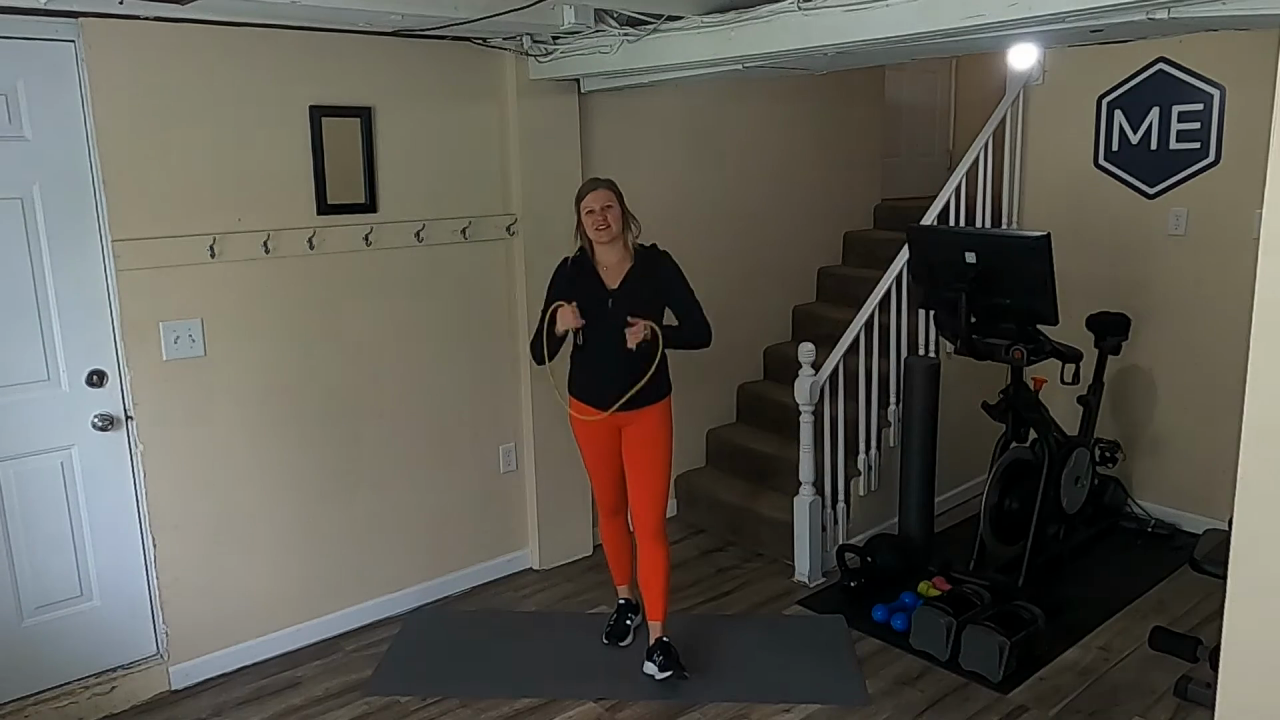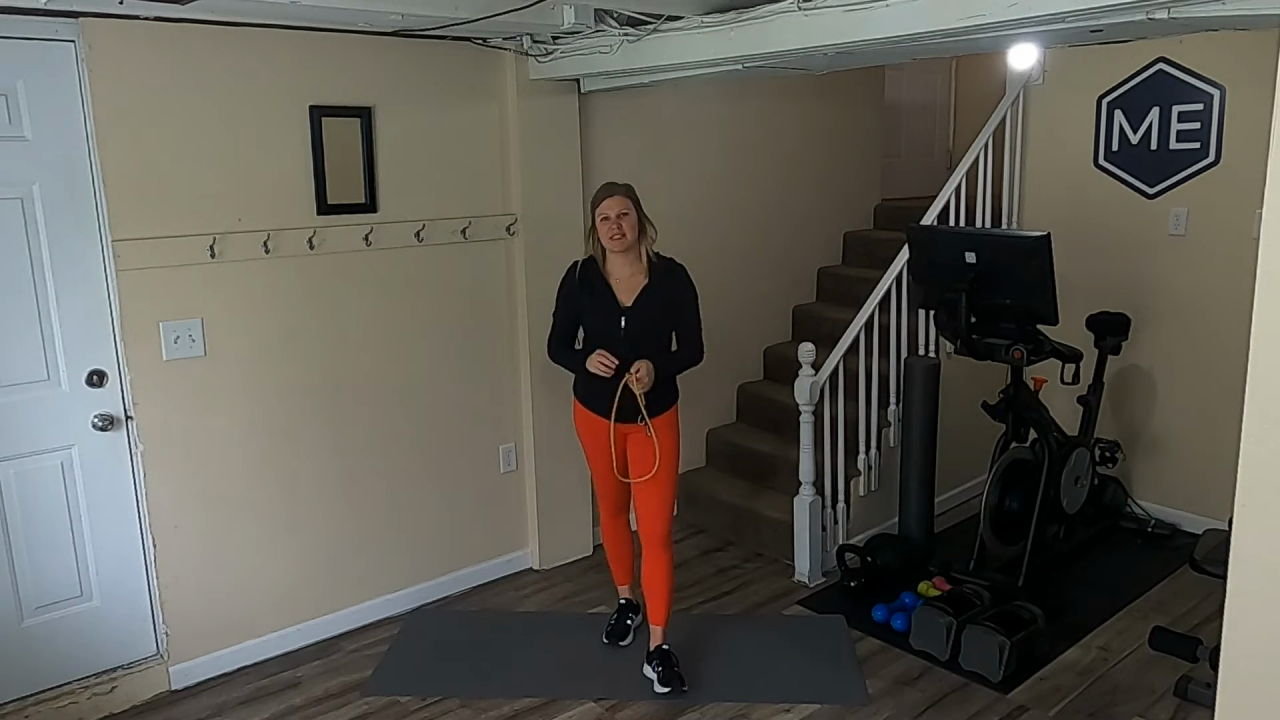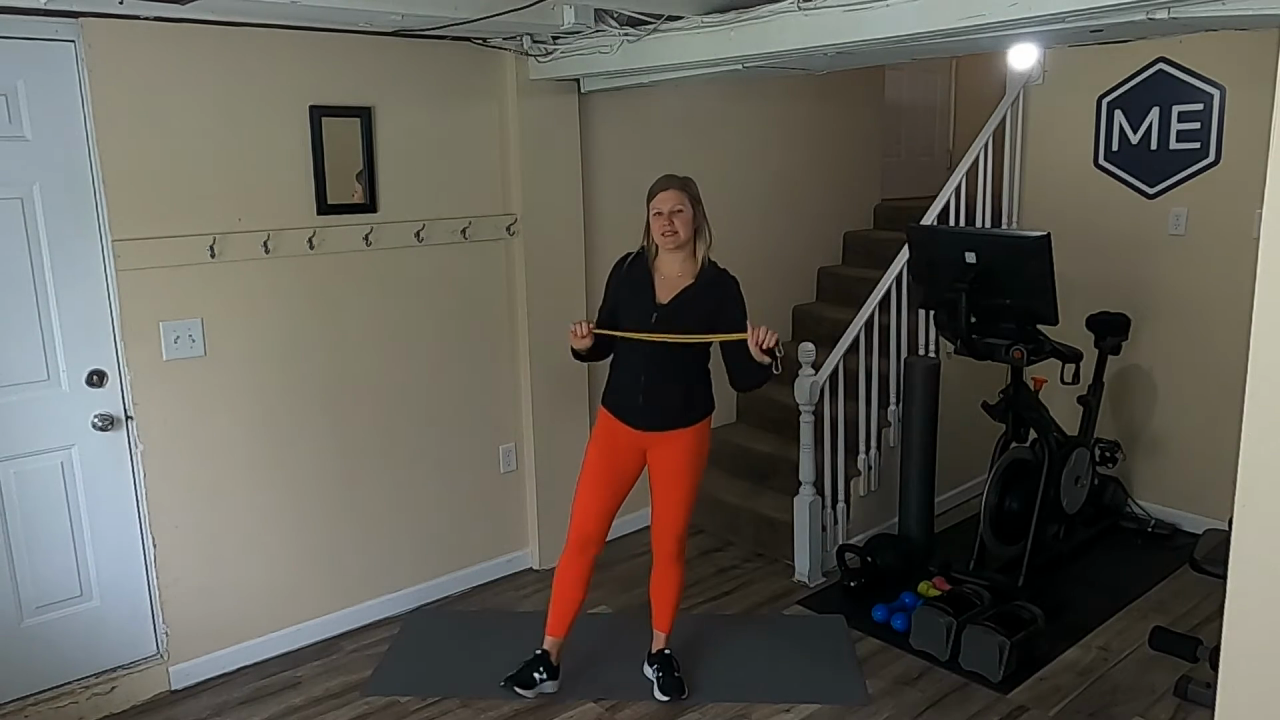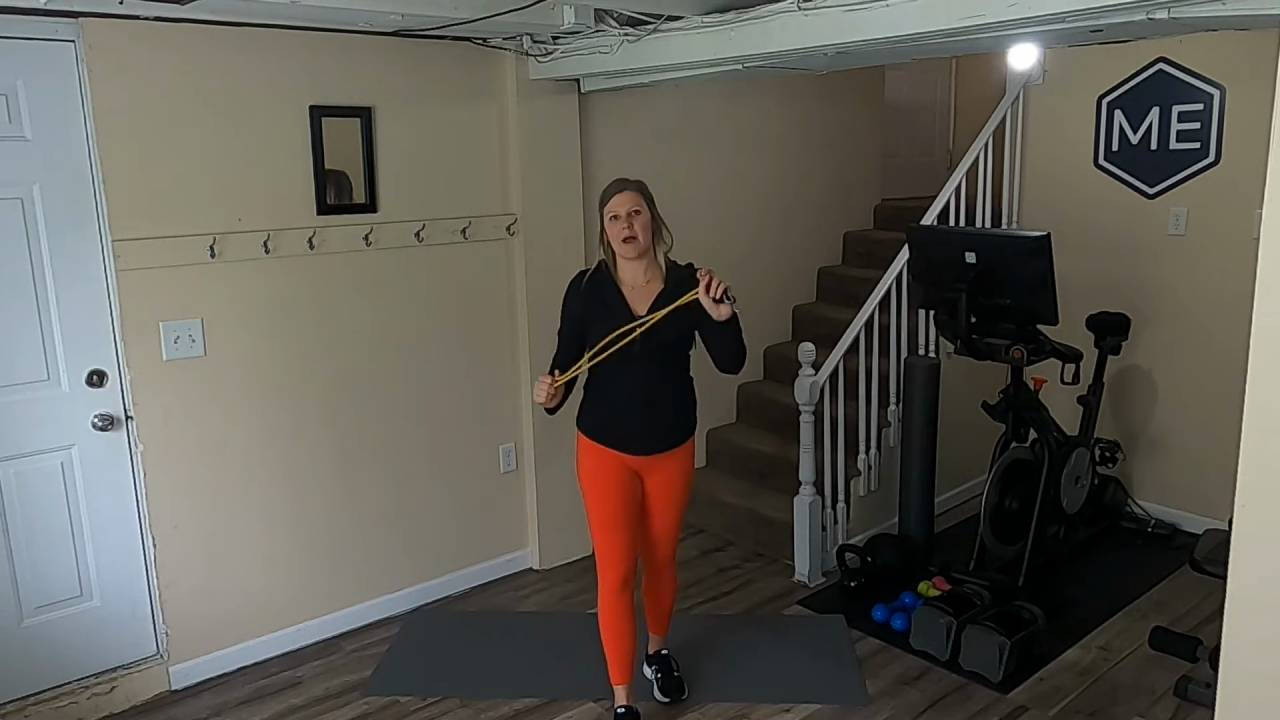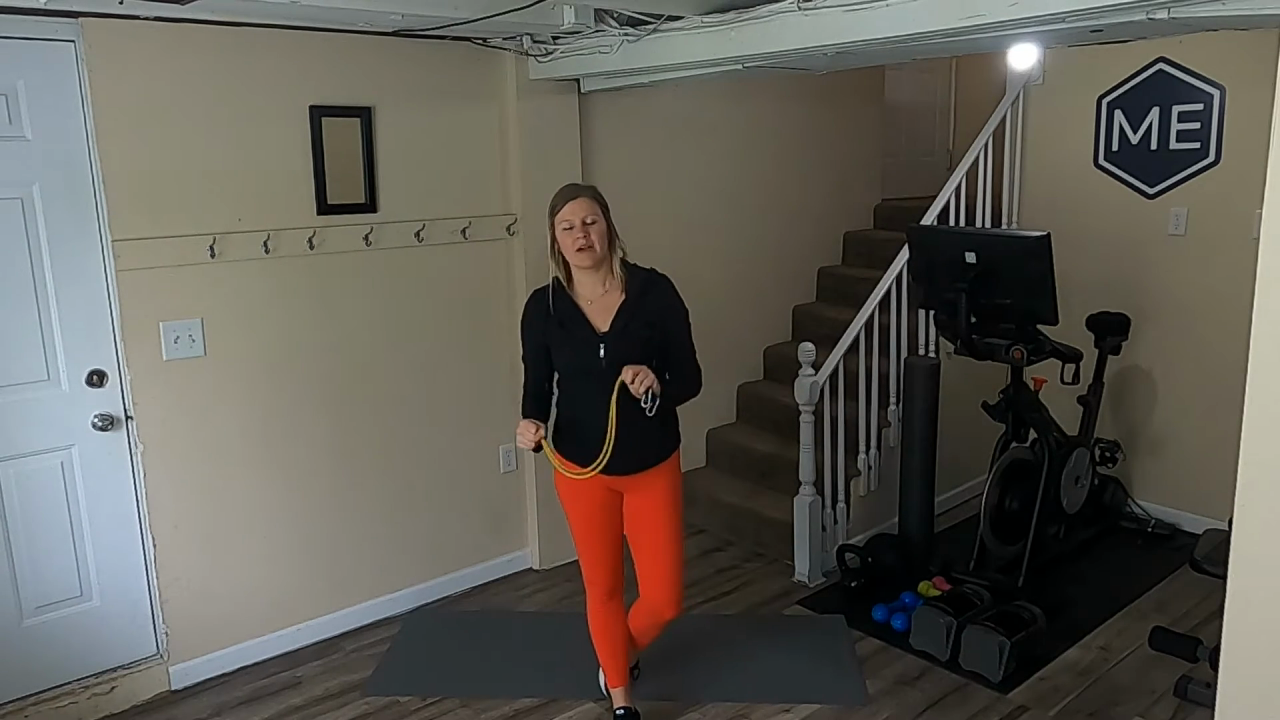
dt=1s
person 1, frame 1
left shoulder: (656, 265)
right shoulder: (570, 272)
left elbow: (701, 334)
right elbow: (540, 353)
left wrist: (657, 330)
right wrist: (556, 328)
left hip: (648, 409)
right hip: (590, 408)
left knee: (650, 522)
right knee: (611, 510)
left ankle: (658, 641)
right ankle: (625, 601)
person 1, frame 2
left shoulder: (671, 276)
right shoulder: (580, 278)
left elbow: (692, 349)
right elbow: (557, 346)
left wrist: (656, 367)
right wrist: (586, 359)
left hip: (655, 416)
right hip: (596, 412)
left knee: (656, 530)
right knee: (613, 511)
left ankle: (658, 649)
right ankle: (626, 602)
person 1, frame 3
left shoulder: (719, 286)
right shoulder: (627, 270)
left elbow: (743, 381)
right elbow: (606, 344)
left wrist: (761, 358)
right wrist: (582, 345)
left hip: (682, 432)
right hip: (618, 423)
left knee: (669, 544)
right knee: (583, 534)
left ankle: (660, 652)
right ankle: (549, 654)
person 1, frame 4
left shoulder: (687, 283)
right shoulder: (586, 289)
left elbow: (731, 363)
right elbow: (565, 360)
left wrist: (721, 314)
right wrist: (552, 391)
left hip: (672, 449)
right hip: (604, 450)
left knee: (661, 560)
right knee: (616, 572)
left ankle: (658, 650)
person 1, frame 5
left shoulder: (654, 291)
right shoulder: (543, 306)
left elbow: (691, 378)
right elbow: (537, 388)
left wrist: (658, 385)
right wrist: (532, 425)
left hip: (653, 467)
right hip: (582, 469)
left knee: (664, 600)
right knee: (602, 589)
left ankle: (621, 651)
